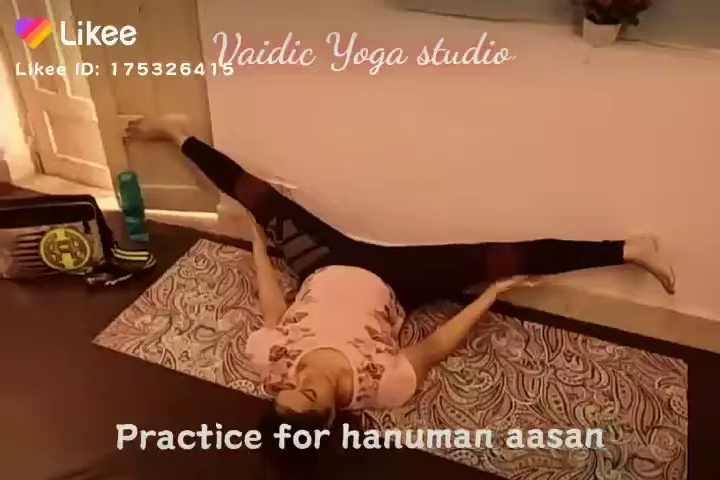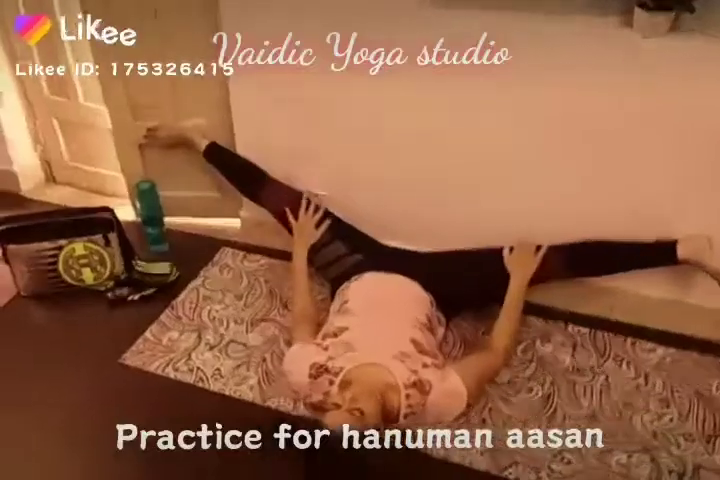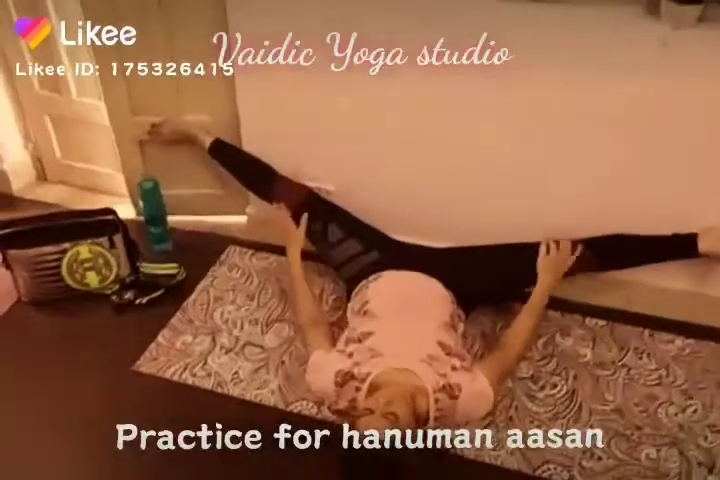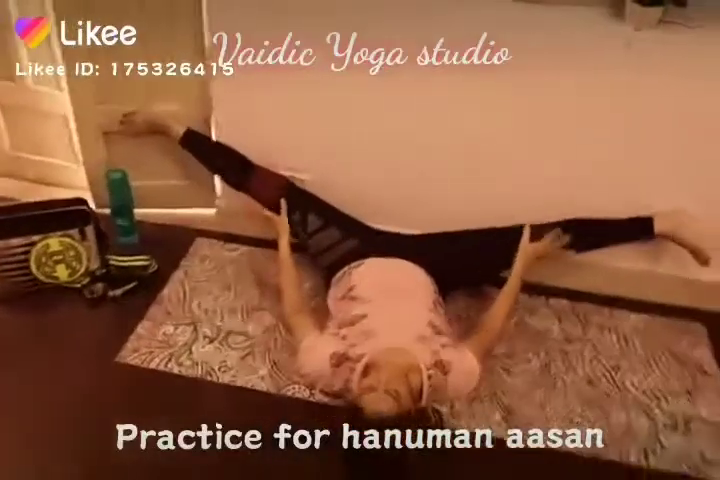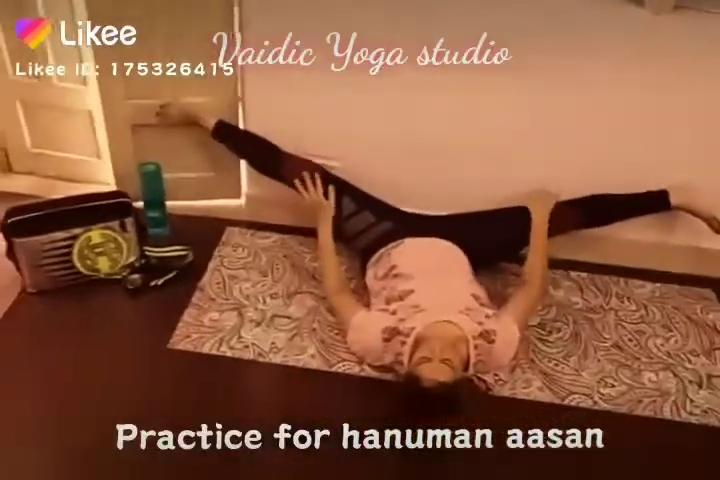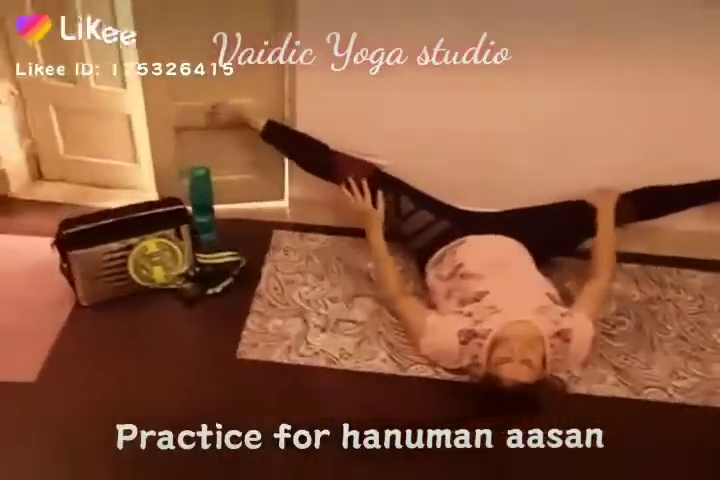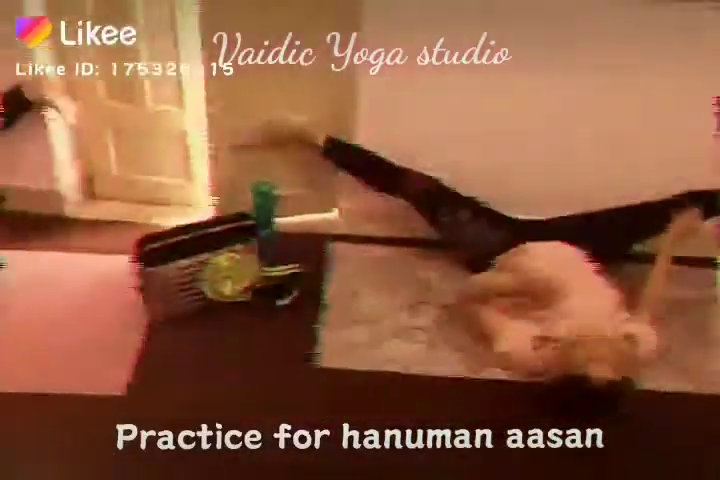
dt=0.5s
person 1, frame 1
left shoulder: (268, 356)
right shoulder: (382, 387)
left elbow: (274, 308)
right elbow: (434, 347)
left wrist: (258, 248)
right wrist: (490, 296)
left hip: (329, 267)
right hip: (386, 281)
left knee: (256, 196)
right knee: (499, 259)
person 1, frame 2
left shoulder: (306, 375)
right shoulder: (433, 402)
left elbow: (303, 320)
right elbow: (495, 354)
left wrist: (299, 251)
right wrist: (519, 282)
left hip: (363, 276)
right hip: (425, 288)
left knee: (286, 201)
right knee: (545, 260)
person 1, frame 3
left shoulder: (331, 382)
right shoulder: (459, 402)
left elbow: (311, 323)
right elbow: (508, 352)
left wrist: (293, 251)
right wrist: (547, 283)
left hip: (381, 273)
right hip: (444, 284)
left knee: (294, 200)
right knee: (564, 255)
person 1, frame 4
left shoulder: (326, 366)
right shoulder: (451, 378)
left elbow: (295, 312)
right elbow: (488, 333)
left wrist: (283, 241)
right wrist: (523, 267)
left hip: (358, 262)
right hip: (420, 269)
left knee: (273, 190)
right knee: (534, 238)
person 1, frame 5
left shoulder: (375, 341)
right shoulder: (495, 347)
left elbow: (336, 293)
right elbow: (532, 289)
left wrist: (324, 223)
right wrist: (540, 224)
left hip: (393, 243)
right hip: (451, 245)
left knee: (305, 175)
right knee: (558, 215)
person 1, frame 6
left shoulder: (454, 348)
right shoulder: (573, 344)
left elbow: (397, 297)
right elbow: (600, 281)
left wrist: (373, 229)
right wrist: (607, 217)
left hip: (452, 247)
right hip: (513, 243)
left knee: (362, 179)
person 1, frame 7
left shoulder: (521, 352)
right shoulder: (639, 346)
left elbow: (468, 297)
right elbow: (650, 306)
left wrist: (516, 282)
right wrist: (669, 245)
left hip: (514, 253)
right hip: (567, 252)
